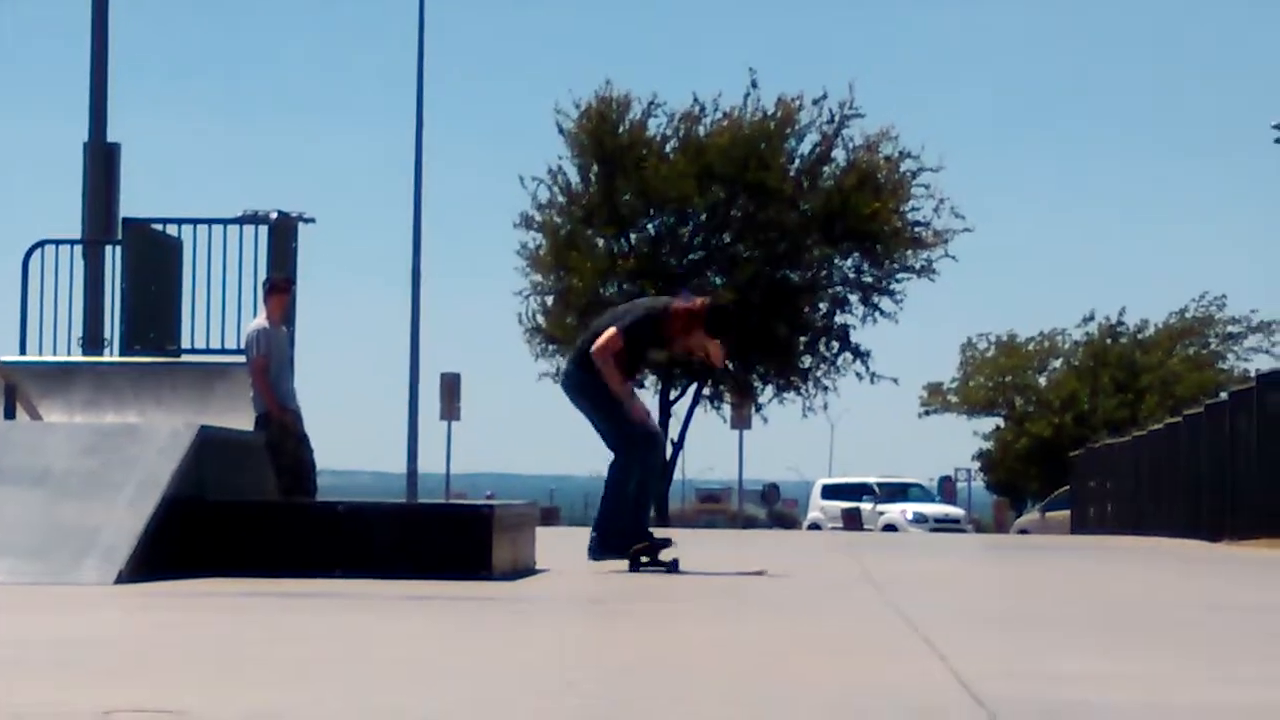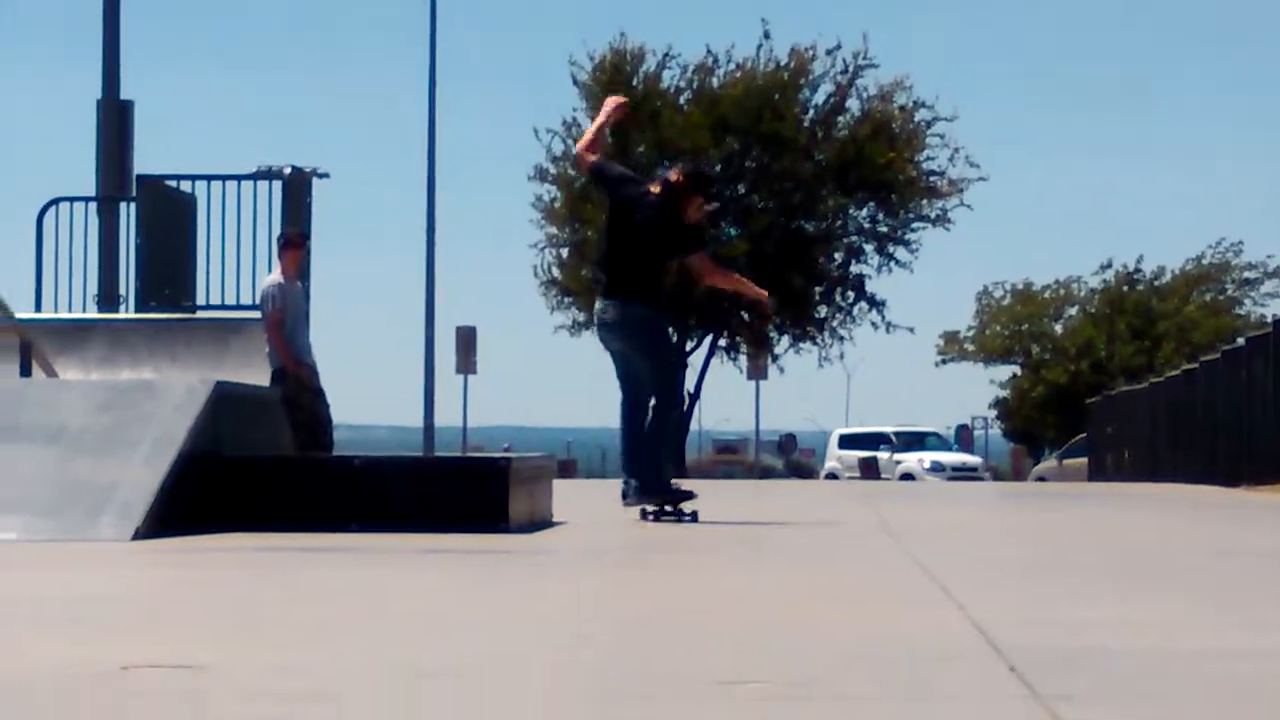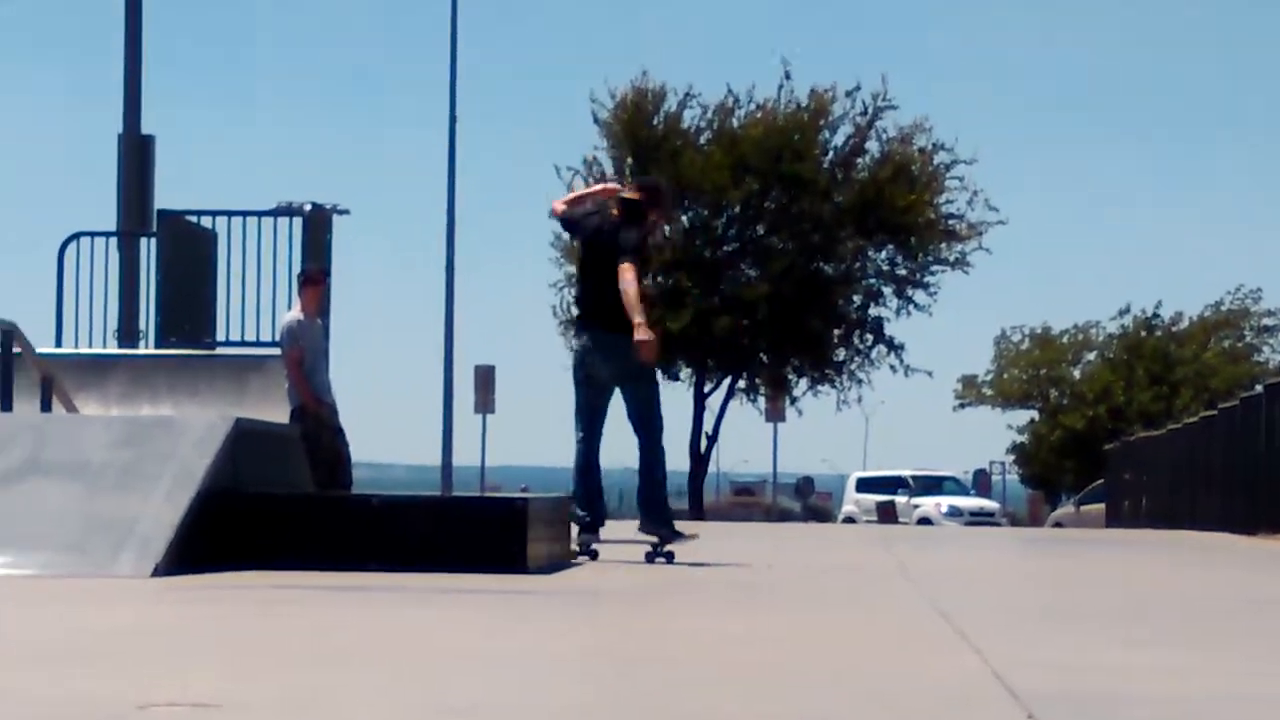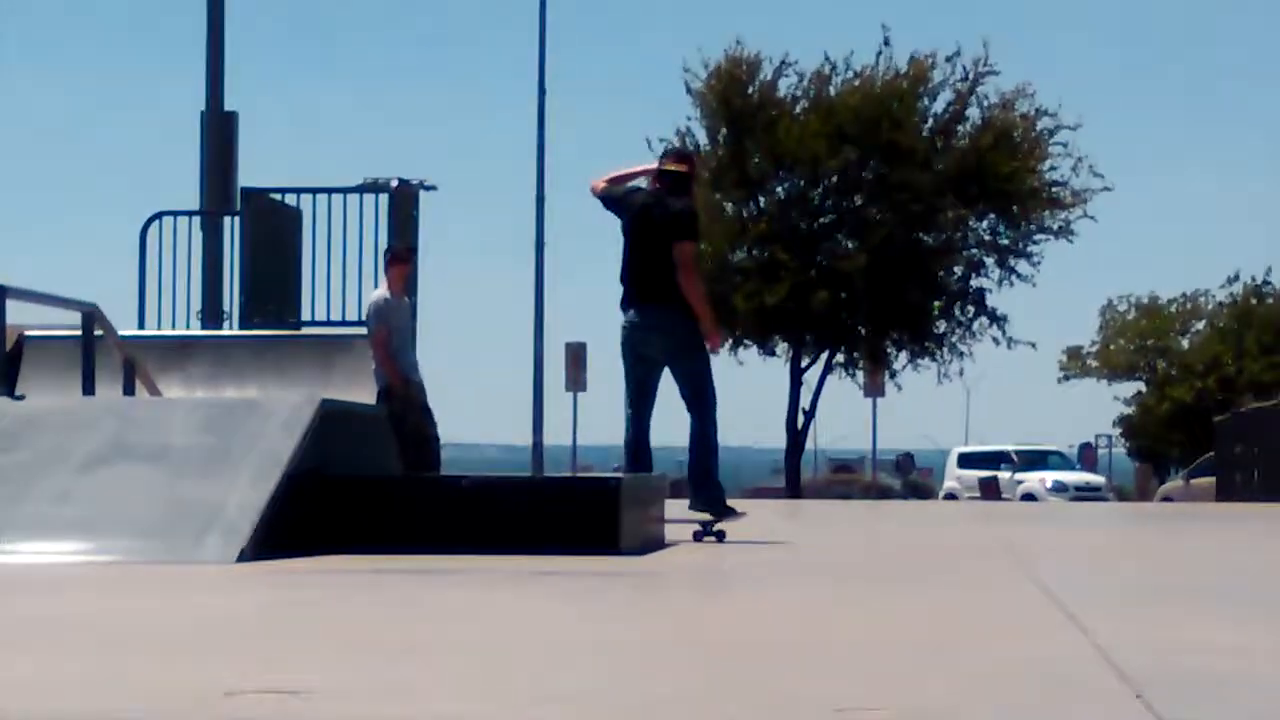
dt=0.4s
person 1, frame 1
left shoulder: (681, 327)
right shoulder: (650, 317)
right elbow: (599, 350)
right wrist: (629, 401)
left hip: (608, 377)
right hip: (585, 375)
left knee: (651, 445)
right knee: (632, 447)
left ankle: (634, 533)
right ankle: (606, 539)
person 1, frame 2
left shoulder: (627, 189)
right shoulder: (674, 224)
left elbow: (583, 154)
right elbow: (709, 274)
left wrist: (606, 113)
right wrist: (755, 293)
left hip: (606, 313)
right hip: (641, 316)
left knee: (634, 398)
right knee: (668, 398)
left ankle: (635, 482)
right ankle: (649, 483)
person 1, frame 3
left shoulder: (592, 222)
right shoulder: (635, 235)
left elbow: (560, 207)
right elbow: (626, 277)
left wrist: (602, 190)
right wrist: (641, 323)
left hip: (588, 344)
right hip: (624, 346)
left knee: (587, 438)
right knee: (650, 437)
left ankle: (588, 520)
right ankle: (656, 519)
person 1, frame 4
left shoulder: (634, 201)
right shoulder: (682, 208)
left elbow: (598, 186)
right elbow: (685, 269)
left wrist: (643, 171)
right wrist: (709, 323)
left hip: (636, 321)
right hip: (675, 322)
left knee: (637, 415)
right knee: (703, 412)
right ankle: (706, 494)
person 2, frame 1
left shoulder: (282, 330)
right shoulder: (259, 330)
right elbow: (258, 375)
left wrist: (292, 410)
right wrist: (278, 413)
left hip: (289, 412)
right hip: (272, 415)
left knee: (304, 469)
right knee: (281, 473)
person 2, frame 2
left shoulder: (297, 286)
right shoulder: (274, 286)
right elbow: (273, 330)
left wrist: (308, 365)
right wrist: (293, 367)
left hip: (305, 367)
right hip: (288, 370)
left knee: (320, 423)
right knee: (297, 428)
person 2, frame 3
left shoulder: (318, 323)
right shoulder: (293, 323)
right elbow: (293, 368)
left wrist: (328, 402)
right wrist: (312, 404)
left hip: (324, 404)
right hip: (307, 408)
left knee: (339, 461)
right knee: (317, 465)
person 2, frame 4
left shoulder: (405, 301)
right shoulder: (380, 301)
right elbow: (379, 348)
left wrist: (415, 382)
right wrist: (399, 384)
left hip: (412, 384)
right hip: (394, 388)
left knee: (427, 443)
right knee: (405, 446)
